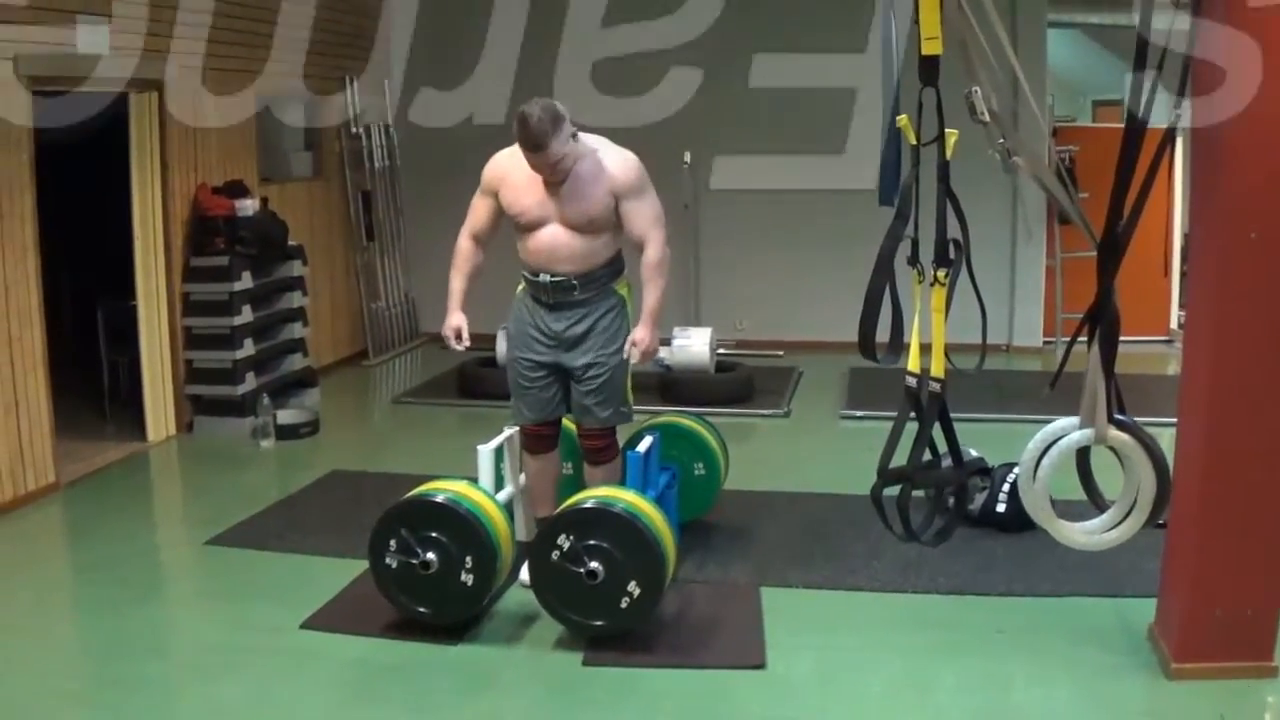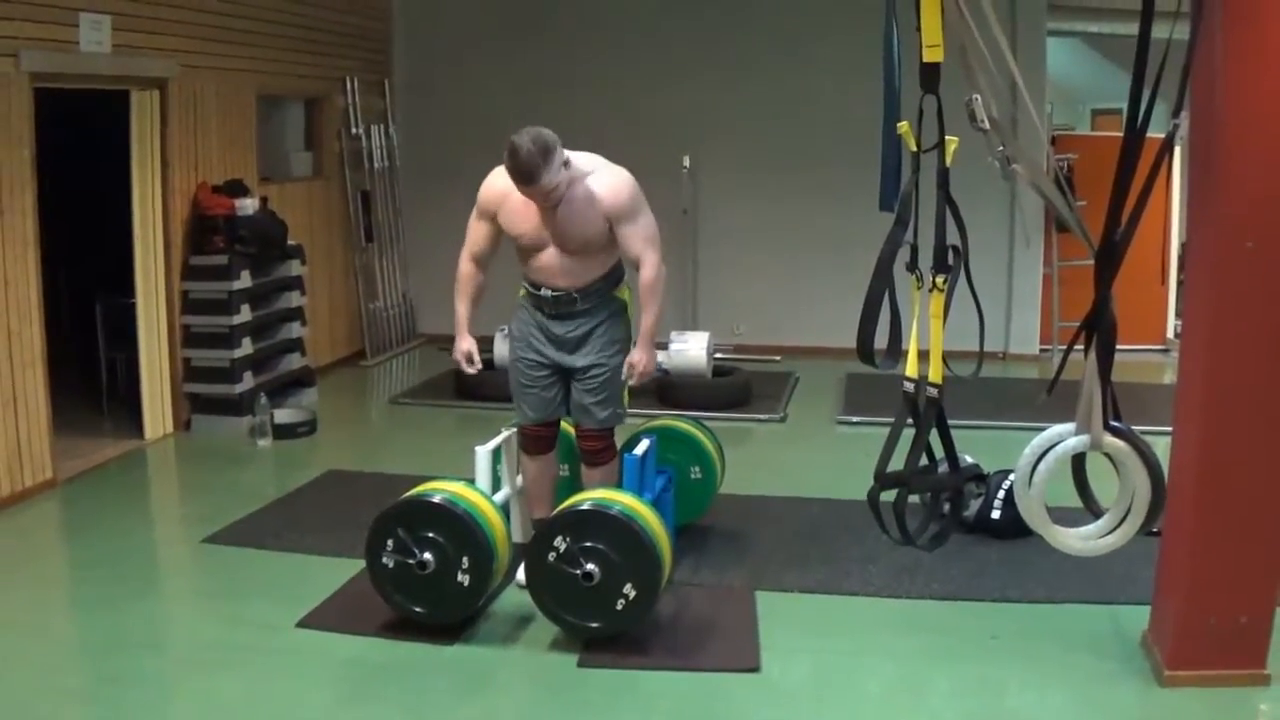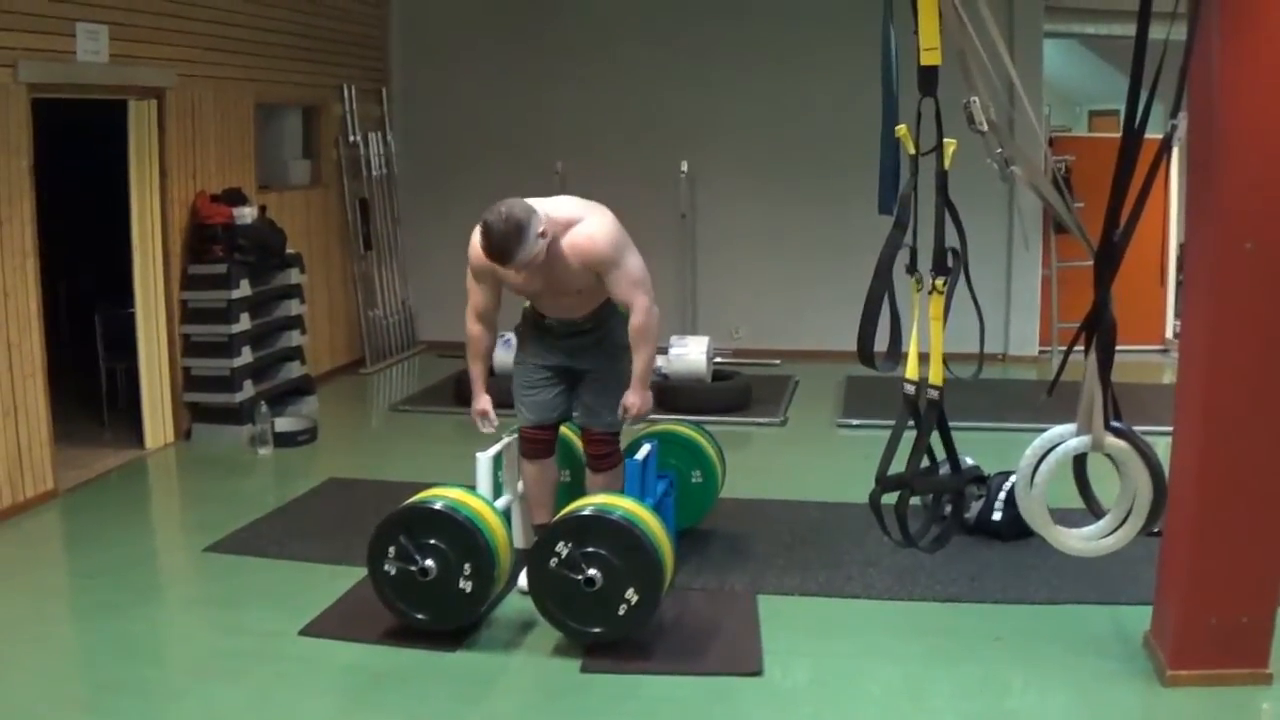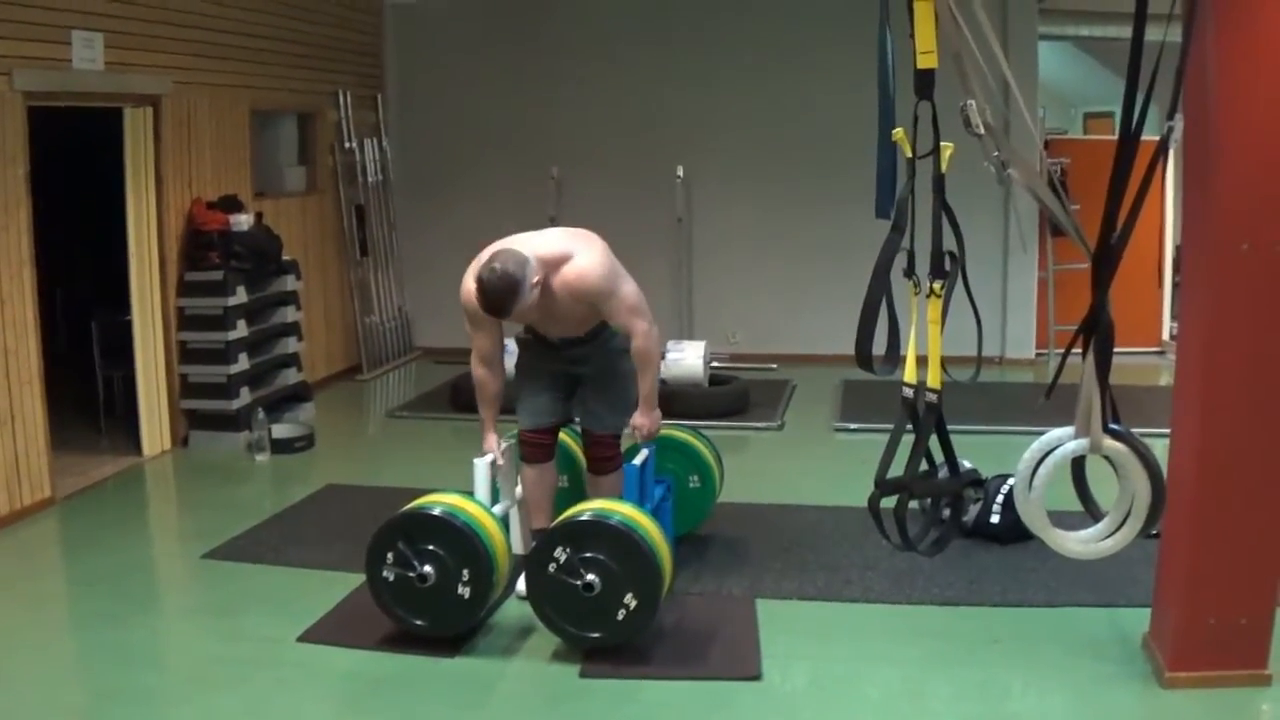
dt=0.5s
person 1, frame 1
left shoulder: (618, 167)
right shoulder: (501, 169)
left elbow: (654, 244)
right elbow: (471, 238)
left wrist: (648, 320)
right wrist: (455, 305)
left hip: (598, 307)
right hip: (532, 307)
left knee: (597, 432)
right knee: (536, 430)
person 1, frame 2
left shoulder: (613, 186)
right shoulder: (495, 190)
left elbow: (650, 264)
right elbow: (473, 261)
left wrist: (645, 342)
right wrist: (463, 330)
left hip: (598, 316)
right hip: (534, 315)
left knee: (595, 435)
right knee: (534, 431)
person 1, frame 3
left shoulder: (595, 235)
right shoulder: (482, 249)
left elbow: (643, 307)
right elbow: (480, 320)
left wrist: (640, 385)
right wrist: (479, 389)
left hip: (604, 331)
right hip: (541, 333)
left knee: (600, 438)
right knee: (534, 435)
person 1, frame 4
left shoulder: (587, 268)
right shoulder: (476, 287)
left elbow: (644, 330)
right elbow: (486, 362)
left wrist: (647, 406)
right wrist: (489, 429)
left hip: (603, 341)
right hip: (541, 345)
left knee: (601, 442)
right knee: (533, 439)
